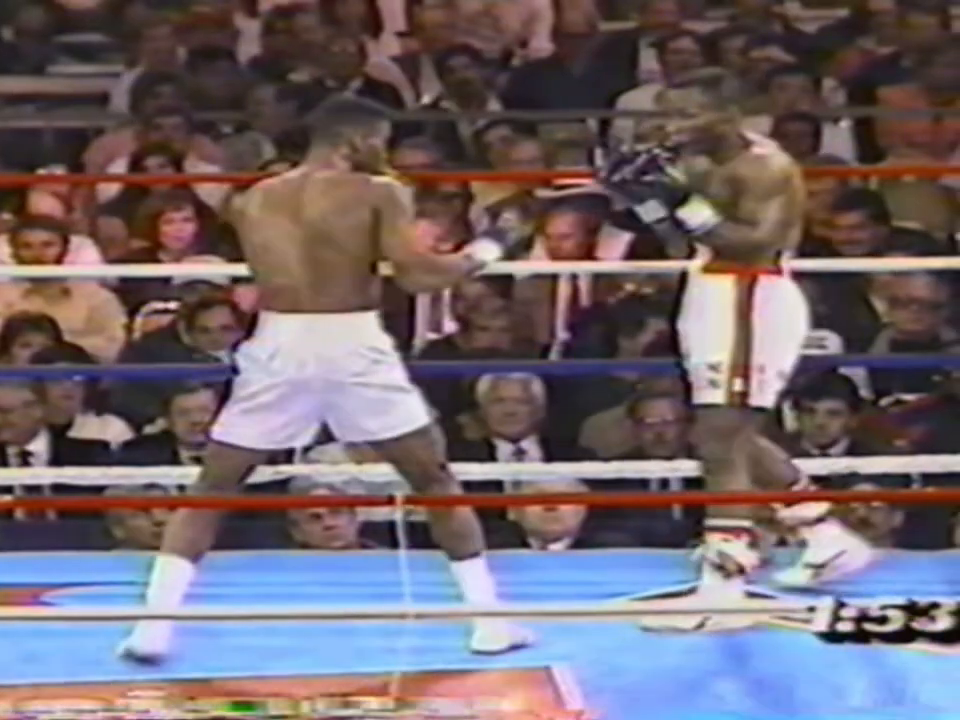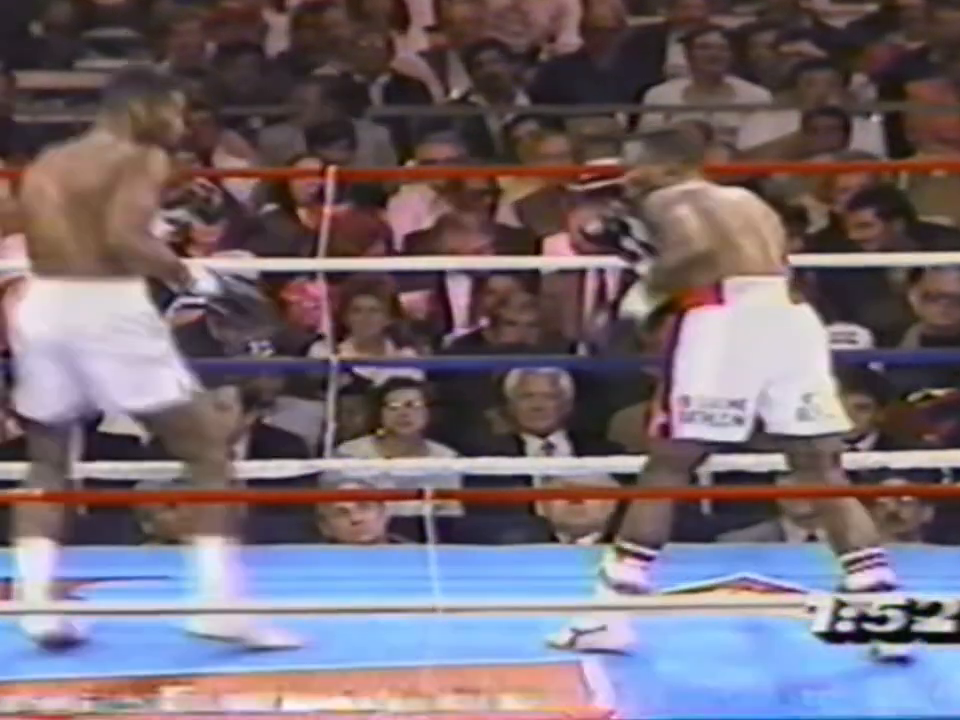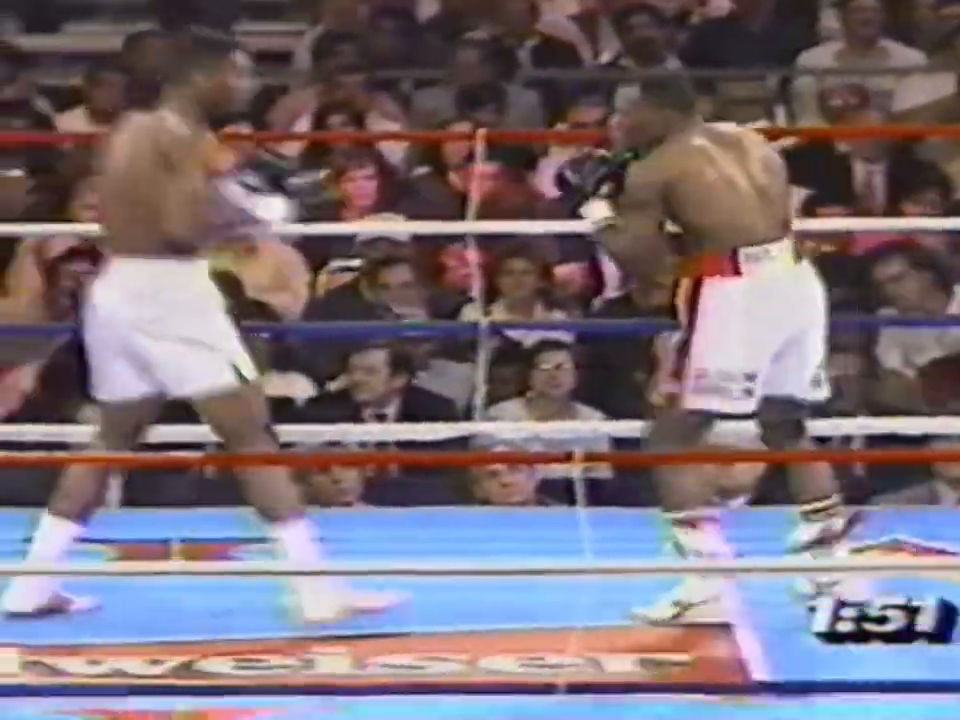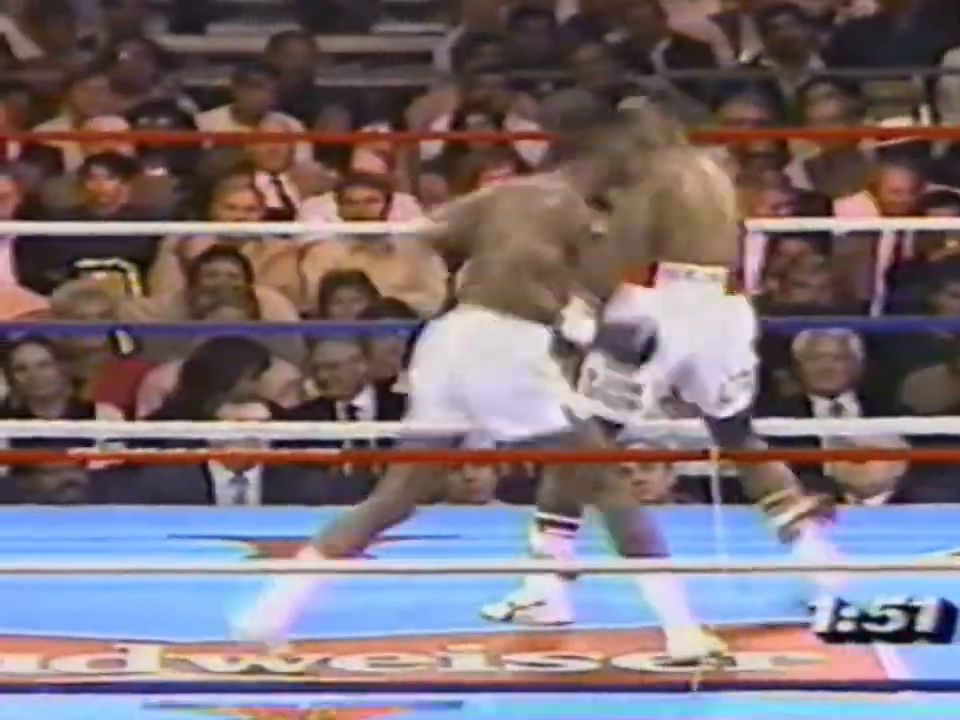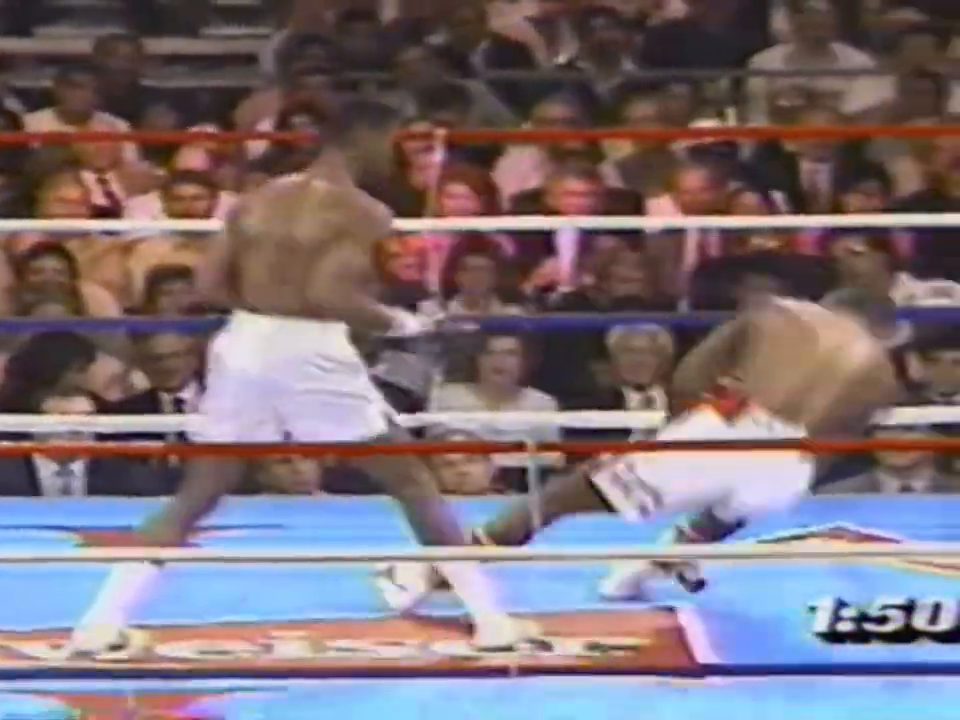
dt=0.7s
person 1, frame 1
left shoulder: (251, 203)
right shoulder: (379, 195)
left elbow: (273, 276)
right elbow: (416, 275)
right wrist: (485, 249)
left hip: (278, 349)
right hip: (355, 350)
left knee: (212, 491)
right knee: (437, 483)
left ankle: (153, 627)
right ankle: (490, 623)
person 1, frame 2
left shoulder: (42, 166)
right shoulder: (139, 159)
right elbow: (125, 242)
right wrist: (197, 277)
left hip: (42, 312)
right hip: (110, 317)
left knee: (46, 469)
right knee: (209, 453)
left ankle: (39, 606)
right ankle: (220, 605)
person 1, frame 3
left shoulder: (129, 132)
right shoulder: (187, 139)
right elbow: (187, 228)
left wrist: (232, 192)
right wrist: (261, 213)
left hip: (115, 291)
right hip: (173, 296)
left knee: (111, 447)
right knee: (253, 446)
right ankle: (317, 590)
person 1, frame 4
left shoulder: (514, 192)
right shoulder: (566, 210)
left elbow: (440, 228)
right elbow: (512, 271)
right wrist: (573, 319)
left hip: (451, 345)
right hip: (508, 351)
left knee: (393, 500)
right knee: (606, 486)
left ankle: (265, 618)
right ankle: (681, 629)
person 1, frame 5
left shoulder: (252, 202)
right shoulder: (364, 212)
left elbow: (210, 286)
right elbow: (331, 296)
right wrist: (406, 325)
left hip: (242, 346)
right hip: (312, 356)
left knee: (196, 494)
right knee: (413, 481)
left ankle: (102, 621)
right ankle: (491, 618)
person 2, frame 1
left shoulder: (763, 164)
right shoulder: (698, 161)
left elbow: (759, 240)
right elbow: (673, 231)
left wrist: (688, 206)
right wrist: (644, 197)
left hip: (756, 305)
right hip: (724, 302)
left knee: (719, 439)
right knee: (735, 436)
left ankle: (724, 589)
right ankle: (832, 542)
person 2, frame 2
left shoulder: (665, 199)
right shoulder: (750, 203)
left elbow: (695, 246)
left wrist: (643, 293)
right wrist: (641, 243)
left hip: (723, 325)
right hip: (791, 321)
left knee: (665, 470)
right knee: (824, 474)
left ankle: (611, 612)
person 2, frame 3
left shoulder: (654, 171)
right shoulder: (748, 140)
left elbow: (632, 254)
left wrist: (594, 207)
left hip: (734, 298)
right hip: (794, 284)
left knee: (674, 437)
right knee: (788, 437)
left ankle: (708, 578)
right ankle: (836, 563)
person 2, frame 4
left shoulder: (643, 170)
right shoulder: (713, 173)
left elbow: (628, 234)
left hip: (658, 306)
right hip: (724, 310)
right knee: (741, 439)
left ankle: (546, 587)
right ankle: (813, 549)
person 2, frame 5
left shoulder: (778, 311)
right shoulder: (880, 376)
left elbow: (687, 377)
right elbow: (832, 439)
left wrist: (680, 421)
left hip: (722, 435)
right hip: (783, 470)
left knee: (567, 495)
right knee: (727, 509)
right ankle: (649, 569)
